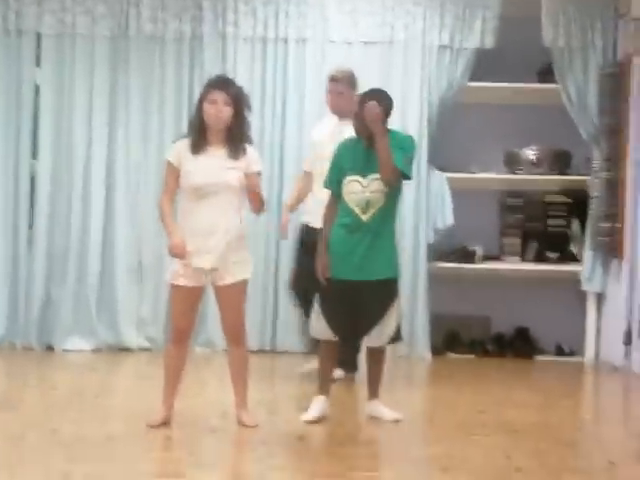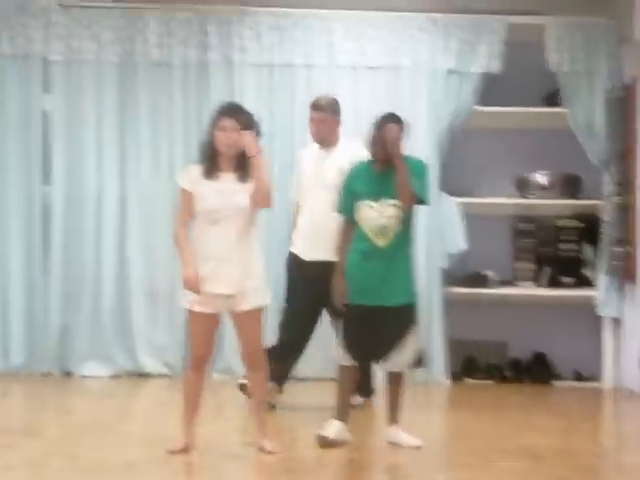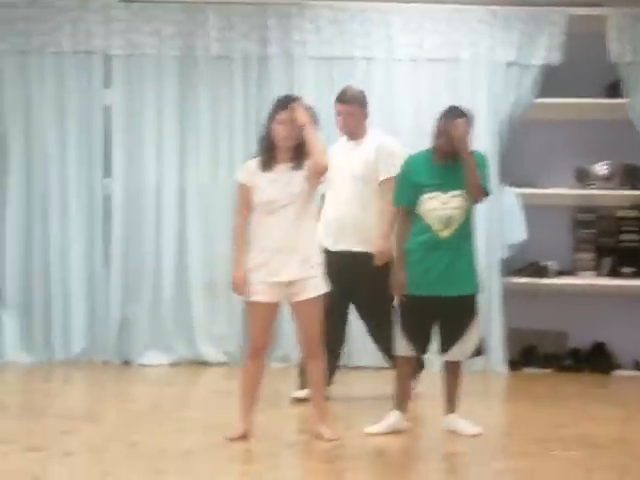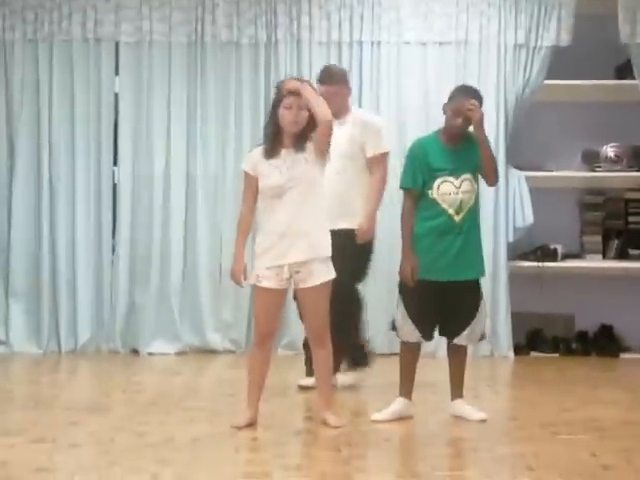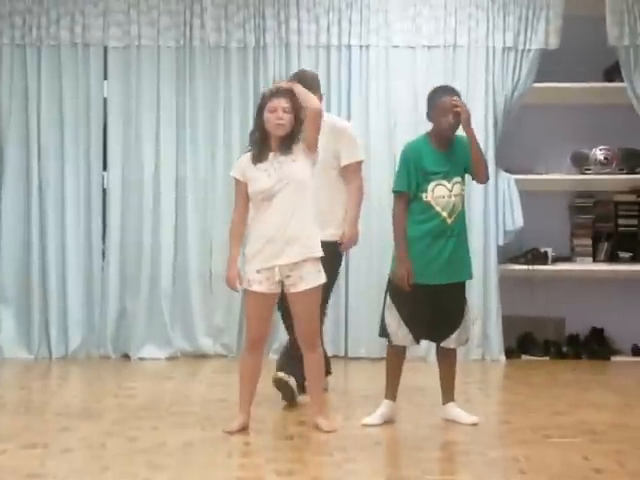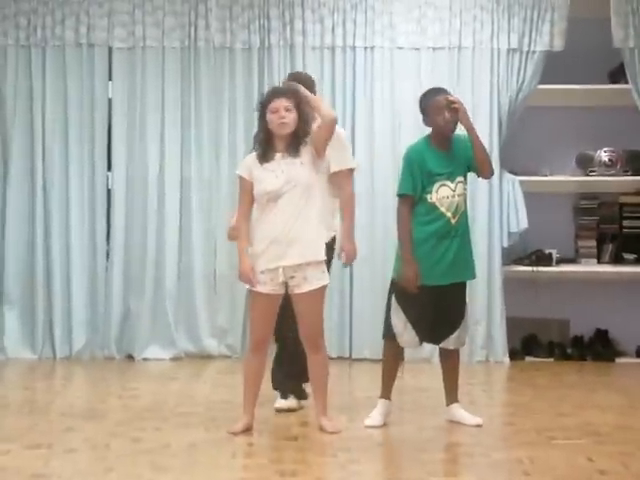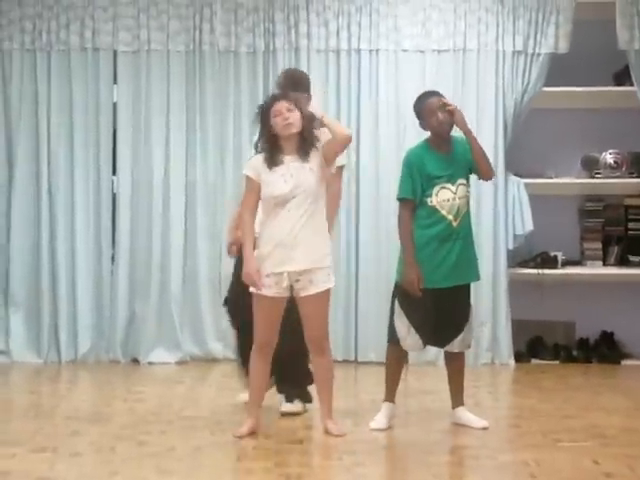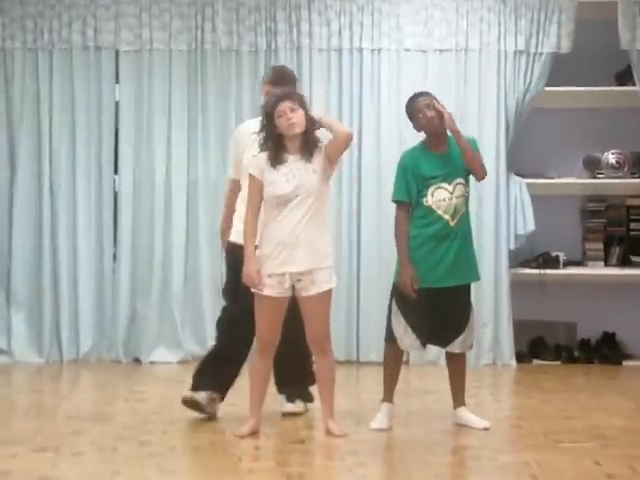
dt=0.2s
person 1, frame 1
left shoulder: (245, 153)
right shoulder: (182, 150)
left elbow: (257, 205)
right elbow: (166, 198)
left wrist: (254, 192)
right wrist: (173, 233)
left hip: (231, 254)
right hip: (190, 252)
left knee: (236, 334)
right knee: (179, 333)
left ankle: (241, 406)
right ankle: (167, 407)
person 1, frame 2
left shoulder: (252, 177)
right shoulder: (194, 176)
left elbow: (265, 201)
right elbow: (182, 225)
left wrist: (255, 155)
right wrist: (188, 265)
left hip: (246, 279)
right hip: (206, 278)
left knee: (255, 358)
right knee: (197, 359)
left ankle: (261, 432)
right ankle: (187, 433)
person 1, frame 3
left shoulder: (308, 168)
right shoulder: (252, 170)
left elbow: (322, 163)
right elbow: (241, 220)
left wrist: (306, 119)
right wrist: (238, 265)
left hip: (304, 268)
right hip: (263, 269)
left knee: (313, 347)
right knee: (256, 348)
left ankle: (321, 420)
right ankle: (245, 421)
person 1, frame 4
left shoulder: (315, 150)
right shoulder: (258, 157)
left elbow: (326, 117)
right elbow: (247, 209)
left wrist: (303, 85)
right wrist: (238, 255)
left hip: (312, 254)
right hip: (270, 255)
left knee: (319, 335)
right knee: (263, 336)
left ankle: (327, 408)
right ankle: (251, 409)
person 1, frame 5
left shoulder: (303, 151)
right shoulder: (247, 163)
left elbow: (315, 109)
right elbow: (239, 216)
left wrist: (292, 85)
right wrist: (232, 260)
left hip: (302, 257)
right hip: (261, 259)
left knee: (310, 339)
right knee: (254, 341)
left ankle: (319, 412)
right ankle: (243, 414)
person 1, frame 6
left shoulder: (310, 153)
right shoulder: (252, 163)
left elbow: (330, 119)
right elbow: (243, 214)
left wrist: (306, 94)
right wrist: (243, 256)
left hip: (306, 258)
right hip: (265, 260)
left knee: (313, 340)
right knee: (258, 341)
left ankle: (322, 413)
right ankle: (248, 414)
person 1, frame 7
left shoulder: (318, 157)
right shoulder: (259, 164)
left elbow: (345, 136)
right elbow: (248, 215)
left wrist: (319, 117)
right wrist: (248, 258)
left hip: (312, 262)
right hip: (271, 262)
left knee: (318, 342)
right knee: (263, 344)
left ankle: (327, 416)
right ankle: (253, 417)
person 1, frame 8
left shoulder: (322, 157)
right shoulder: (263, 163)
left elbow: (346, 134)
right elbow: (251, 214)
left wrist: (320, 120)
right wrist: (249, 258)
left hip: (314, 261)
right hip: (273, 261)
left knee: (320, 342)
right knee: (265, 344)
left ankle: (328, 416)
right ankle: (254, 417)
person 2, frame 1
left shoulder: (402, 143)
right shoulder: (345, 149)
left elbow: (390, 178)
right elbow: (333, 202)
left wrist: (378, 131)
right wrist: (322, 249)
left hip: (379, 260)
right hip: (341, 256)
left knee: (377, 334)
right knee: (329, 330)
left ankle: (373, 400)
right ankle: (321, 398)
person 2, frame 2
left shoulder: (413, 168)
right shoulder: (356, 174)
left elbow: (407, 203)
right elbow: (348, 226)
left wrist: (397, 155)
right wrist: (339, 274)
left hip: (396, 284)
right hip: (358, 282)
left knee: (396, 358)
right knee: (350, 354)
left ankle: (393, 426)
right ankle: (339, 423)
person 2, frame 3
left shoulder: (474, 161)
right shoulder: (414, 164)
left elbow: (477, 196)
right elbow: (403, 218)
left wrist: (464, 149)
right wrist: (398, 266)
left hip: (458, 275)
right hip: (417, 273)
left knee: (456, 347)
right knee: (407, 345)
left ankle: (452, 414)
right ankle: (399, 413)
person 2, frame 4
left shoulder: (475, 145)
right shoulder: (422, 148)
left elbow: (492, 179)
right elbow: (409, 203)
left wrist: (480, 131)
right wrist: (407, 253)
left hip: (465, 259)
right hip: (425, 259)
left knee: (461, 332)
right knee: (410, 331)
left ankle: (457, 400)
right ankle: (404, 400)
person 2, frame 5
left shoulder: (462, 146)
right shoulder: (414, 151)
left elbow: (482, 177)
right elbow: (400, 206)
left wrist: (469, 129)
right wrist: (401, 258)
left hip: (452, 262)
right hip: (416, 261)
left knee: (450, 335)
right knee: (397, 333)
left ankle: (449, 403)
right ankle: (389, 403)
person 2, frame 6
left shoulder: (463, 145)
right shoulder: (417, 153)
left elbow: (487, 172)
right elbow: (404, 208)
left wrist: (469, 125)
right wrist: (407, 260)
left hip: (454, 262)
right hip: (420, 262)
left knee: (452, 336)
right knee: (397, 334)
left ankle: (452, 404)
right ankle: (384, 402)
person 2, frame 7
left shoulder: (464, 148)
right shoulder: (416, 157)
left elbow: (488, 173)
right elbow: (405, 212)
left wrist: (465, 128)
right wrist: (409, 263)
left hip: (458, 264)
right hip: (422, 265)
left knee: (456, 338)
right knee: (400, 337)
left ankle: (458, 407)
right ankle: (388, 405)
person 2, frame 8
left shoulder: (465, 146)
right shoulder: (411, 159)
left elbow: (481, 173)
right elbow: (402, 214)
left wrist: (454, 129)
right wrist: (404, 264)
left hip: (457, 264)
right hip: (419, 265)
left knee: (458, 338)
right knee: (397, 337)
left ankle: (460, 407)
right ankle: (386, 405)
person 3, frame 1
right shoulder: (322, 128)
right elbow: (308, 174)
right wrist: (289, 208)
right hip: (314, 224)
right knee: (302, 286)
left ankle: (346, 361)
person 3, frame 2
left shoulder: (355, 155)
right shoulder: (307, 156)
right wrist: (296, 240)
left hip: (338, 258)
right hip: (302, 254)
right knee: (294, 323)
left ankle: (361, 388)
right ankle: (271, 383)
person 3, frame 3
left shoulder: (382, 146)
right shoulder: (334, 149)
left elbow: (389, 196)
left wrist: (385, 240)
right wrist: (317, 230)
left hip: (365, 250)
right hip: (329, 247)
left knee: (380, 315)
right knee: (325, 318)
person 3, frame 4
left shoulder: (367, 124)
left elbow: (378, 172)
left wrist: (369, 216)
left hip: (351, 227)
left knee: (342, 295)
left ankle: (354, 359)
person 3, frame 5
left shoulder: (339, 130)
left elbow: (353, 179)
left wrist: (351, 223)
left hip: (326, 236)
right knee: (291, 307)
left ankle: (292, 372)
person 3, frame 6
left shoulder: (330, 135)
left elbow: (343, 186)
left wrist: (348, 233)
right wrist: (240, 220)
left knee: (299, 309)
right knee: (280, 308)
left ankle: (289, 386)
right ankle: (290, 378)
person 3, frame 7
left shoulder: (321, 134)
left elbow: (332, 186)
left wrist: (324, 232)
right wrist: (236, 227)
right hip: (258, 235)
left knee: (293, 319)
right knee: (240, 303)
left ankle: (293, 390)
person 3, frame 8
right shoulder: (246, 132)
right wrist: (224, 231)
right hip: (244, 242)
left knee: (293, 323)
right knee: (236, 317)
left ankle: (295, 392)
right ankle: (209, 388)
